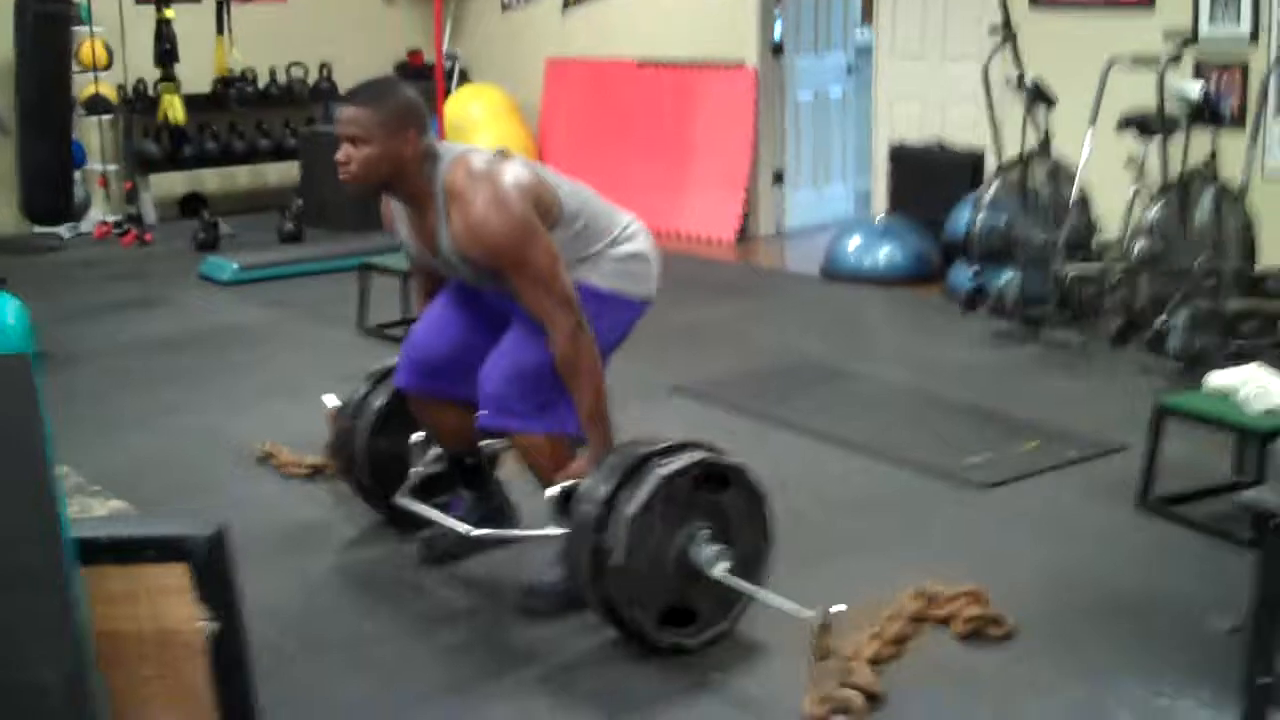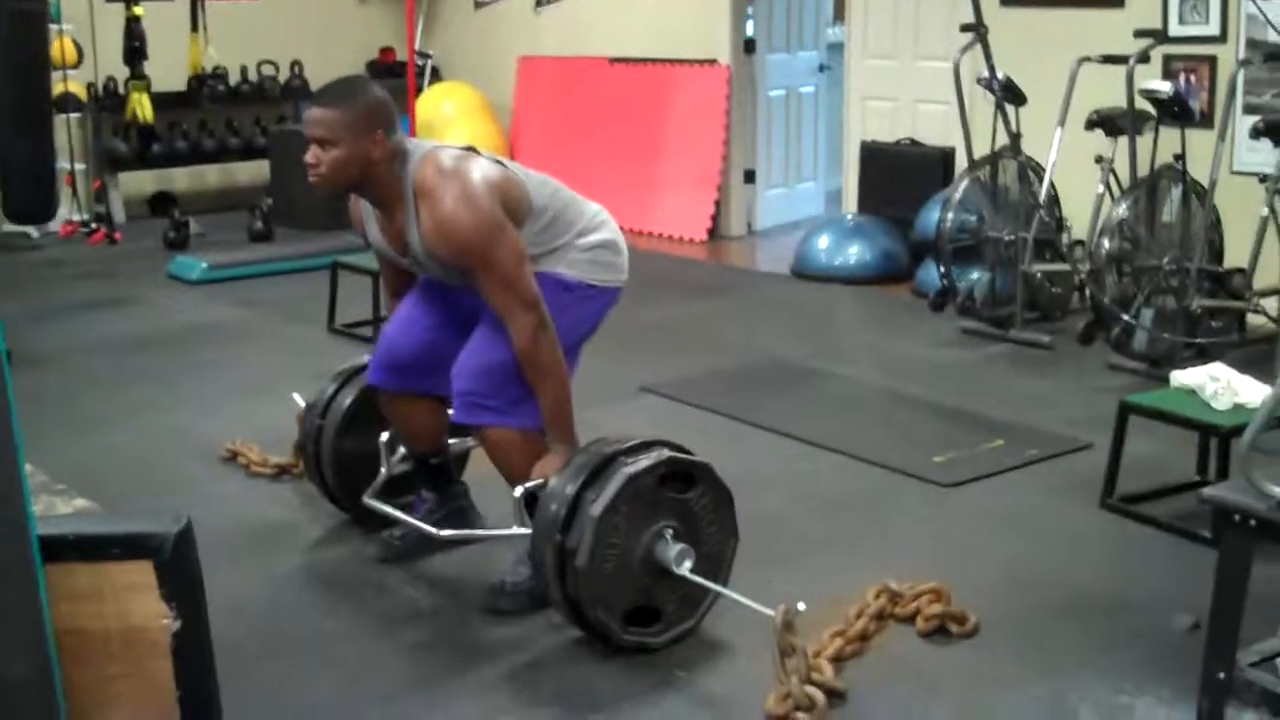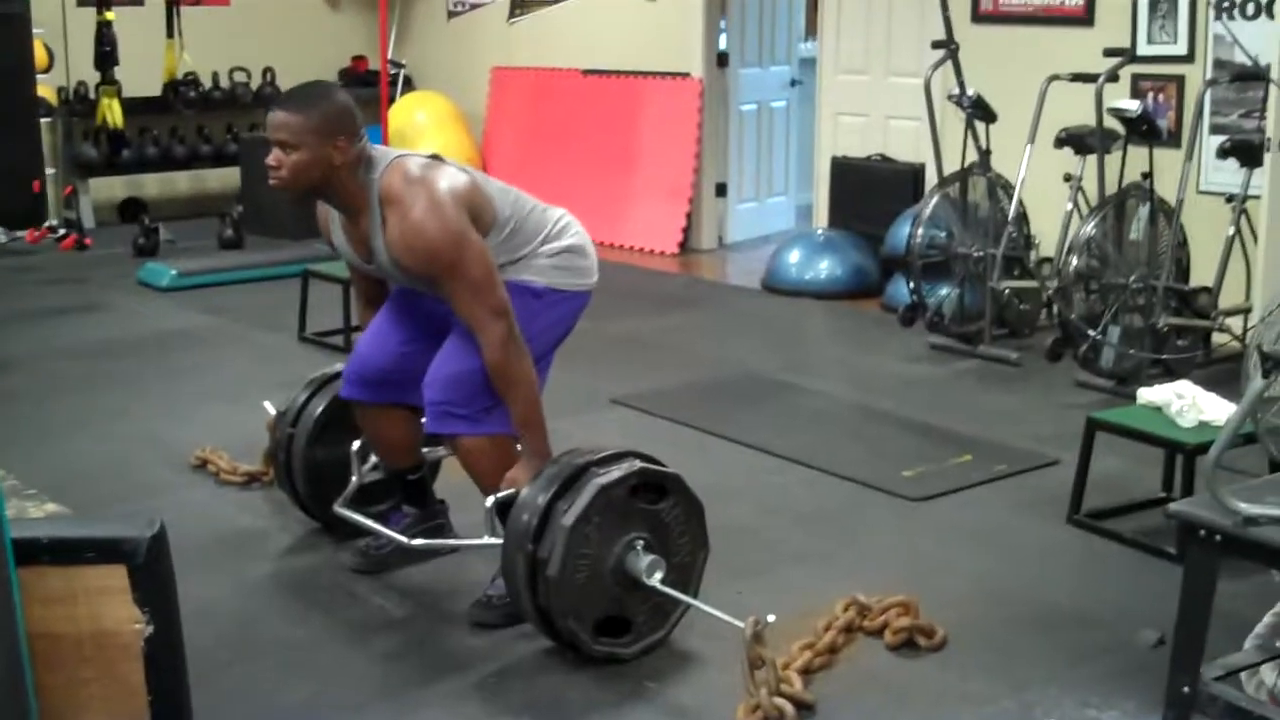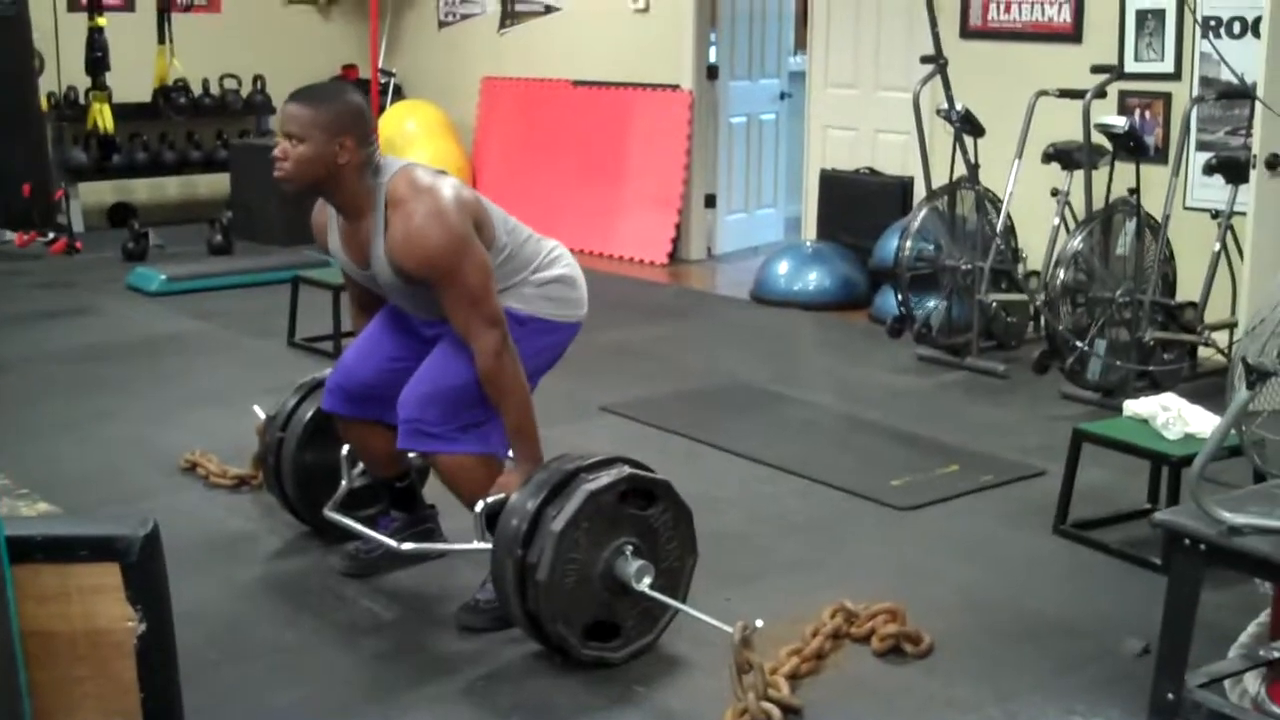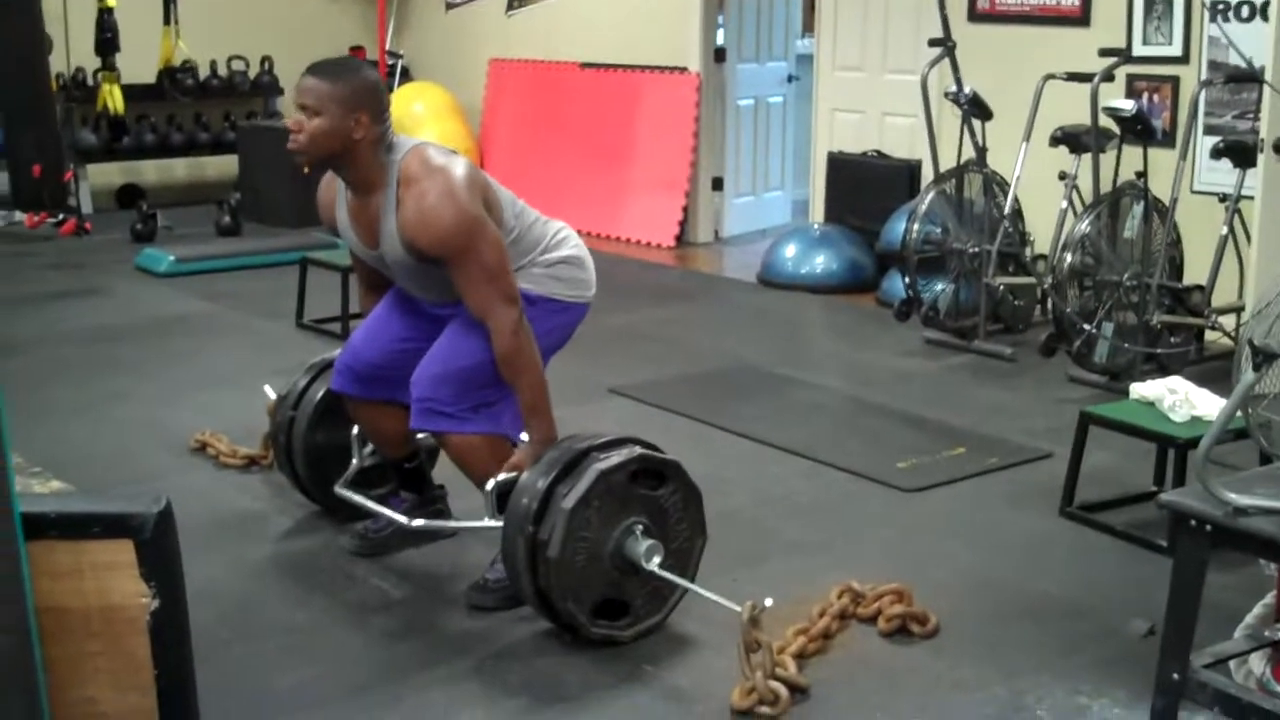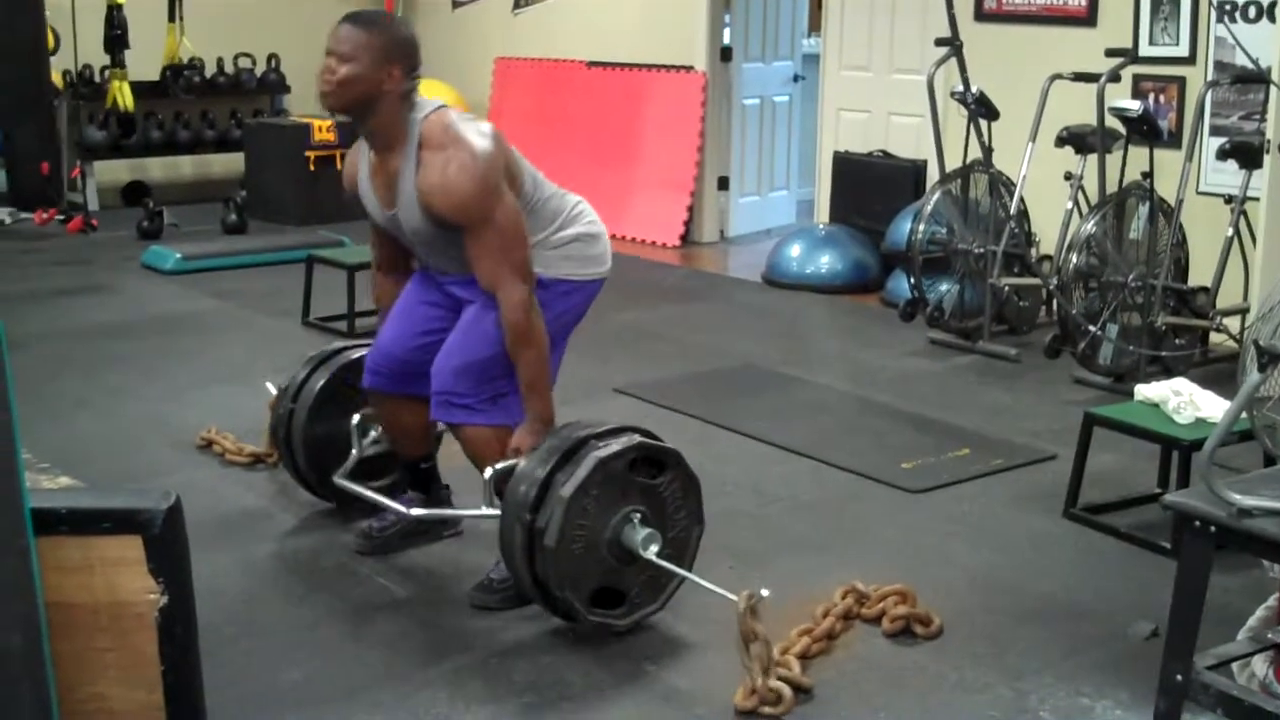
dt=0.3s
person 1, frame 1
left shoulder: (483, 204)
right shoulder: (398, 202)
left elbow: (565, 322)
right elbow: (433, 293)
left wrist: (599, 450)
left hip: (605, 270)
right hip: (516, 272)
left knee: (511, 393)
right knee: (423, 367)
right ankle: (482, 498)
person 1, frame 2
left shoulder: (452, 202)
right shoulder: (365, 199)
left elbow: (529, 323)
right elbow: (399, 291)
left wrist: (563, 447)
right wrist: (412, 365)
left hip: (574, 261)
right hip: (488, 264)
left knee: (485, 390)
right knee: (395, 366)
right ankle: (445, 502)
person 1, frame 3
left shoulder: (419, 210)
right shoulder: (333, 203)
left elbow: (498, 330)
right elbow: (372, 297)
left wrist: (536, 459)
right wrist: (382, 353)
left hip: (544, 267)
right hip: (458, 273)
left knee: (456, 398)
right knee: (369, 379)
right ankle: (423, 516)
person 1, frame 4
left shoulder: (421, 219)
right shoulder: (328, 215)
left elbow: (490, 341)
right elbow: (366, 305)
left wrist: (528, 466)
right wrist: (375, 368)
left hip: (533, 299)
left knee: (431, 416)
right knee: (349, 391)
right ankle: (412, 521)
person 1, frame 5
left shoulder: (434, 198)
right shoulder: (335, 193)
left elbow: (506, 320)
right elbow: (375, 286)
left wrist: (542, 444)
right wrist: (384, 345)
left hip: (541, 279)
left knee: (443, 397)
right knee: (359, 373)
right ankle: (420, 502)
person 1, frame 6
left shoulder: (455, 162)
right shoulder: (361, 163)
left elbow: (514, 296)
right elbow: (390, 269)
left wrist: (540, 427)
right wrist: (391, 346)
left hip: (554, 258)
left knee: (464, 394)
right knee: (386, 372)
right ankle: (427, 504)
